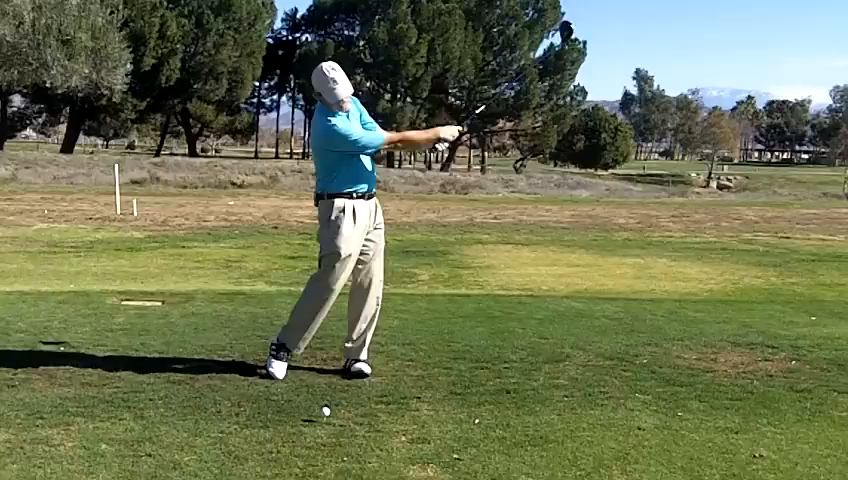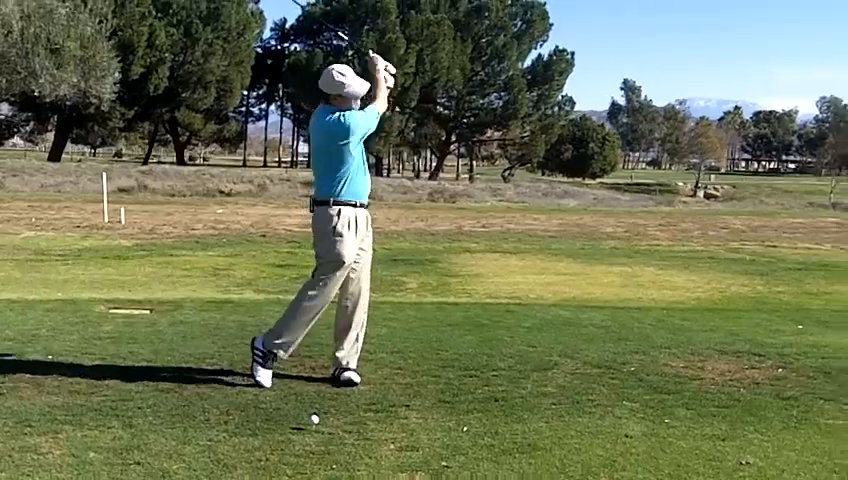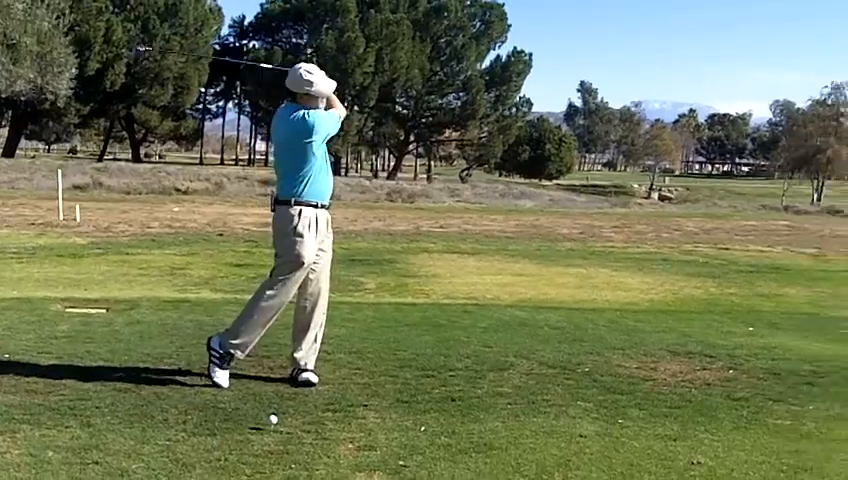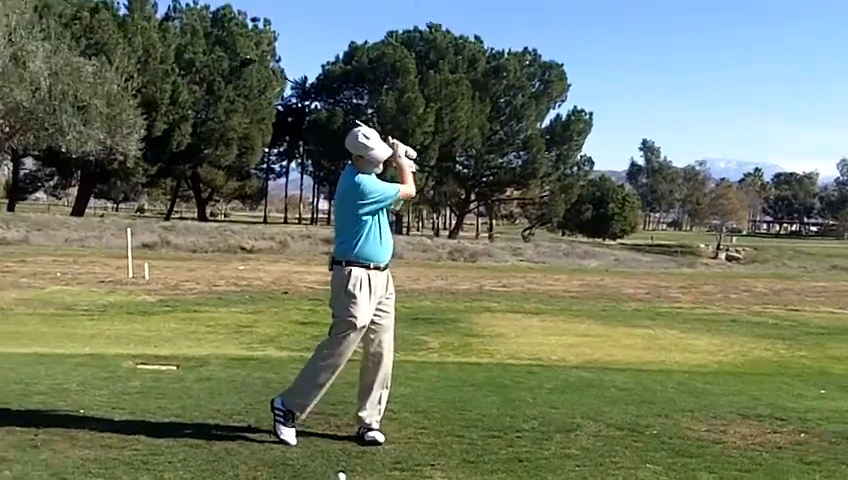
dt=0.3s
person 1, frame 1
left shoulder: (351, 105)
right shoulder: (332, 127)
left elbow: (384, 136)
right elbow: (391, 140)
left wrist: (428, 138)
right wrist: (436, 134)
left hip: (368, 206)
right hip: (341, 209)
left knee: (370, 286)
right knee: (329, 281)
left ankle: (356, 355)
right ankle: (283, 346)
person 1, frame 2
left shoulder: (331, 112)
right shoulder: (343, 123)
left elbow: (370, 113)
right elbow: (375, 109)
left wrist: (382, 86)
right wrist: (379, 72)
left hip: (356, 215)
right hip: (339, 216)
left knee: (357, 294)
right knee: (322, 288)
left ankle: (345, 363)
right ankle: (269, 348)
person 1, frame 3
left shoulder: (288, 113)
right shoulder: (309, 122)
left elbow: (329, 111)
right elbow: (340, 111)
left wrist: (320, 84)
right wrist: (325, 94)
left hip: (316, 216)
right hip: (301, 218)
left knee: (315, 295)
right knee: (281, 288)
left ankle: (303, 364)
right ankle: (225, 347)
person 1, frame 4
left shoulder: (364, 176)
right shoulder: (360, 184)
left elbow: (395, 194)
right elbow: (408, 191)
left wrist: (399, 158)
right wrist: (401, 162)
left hip: (379, 276)
right hip: (357, 277)
left knee: (380, 354)
right knee: (339, 347)
left ankle: (369, 422)
right ankle: (288, 406)
